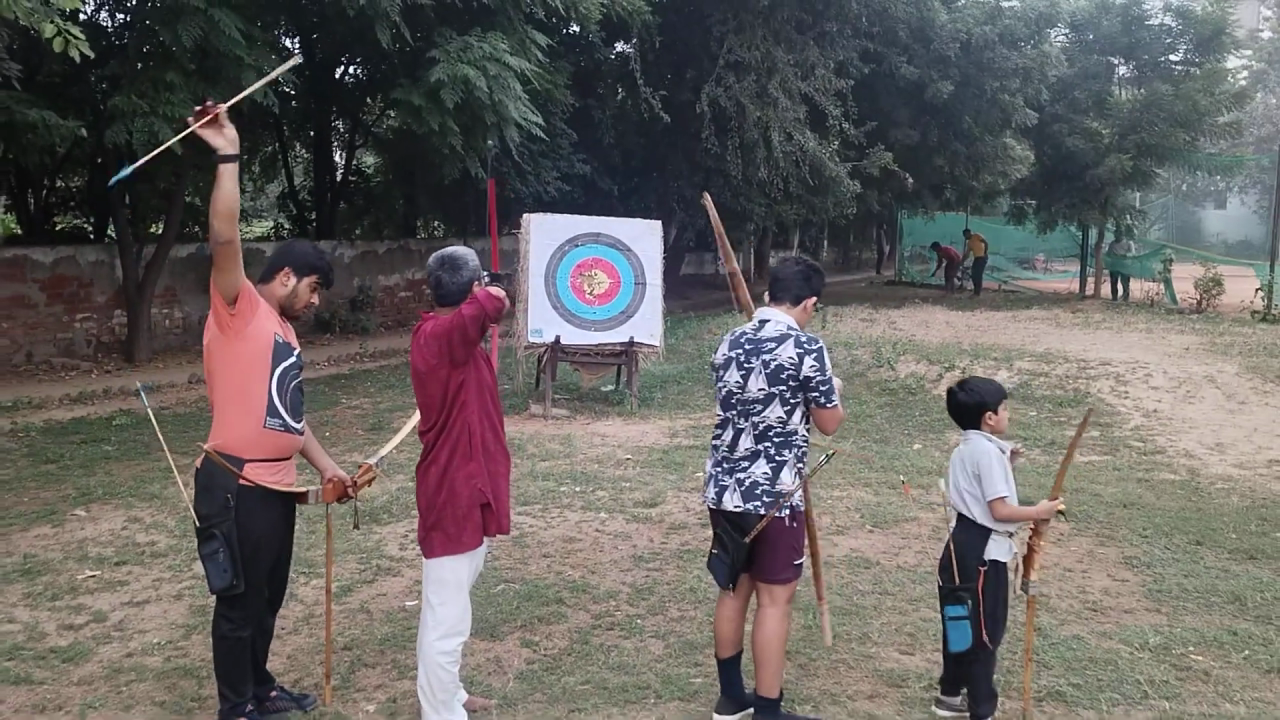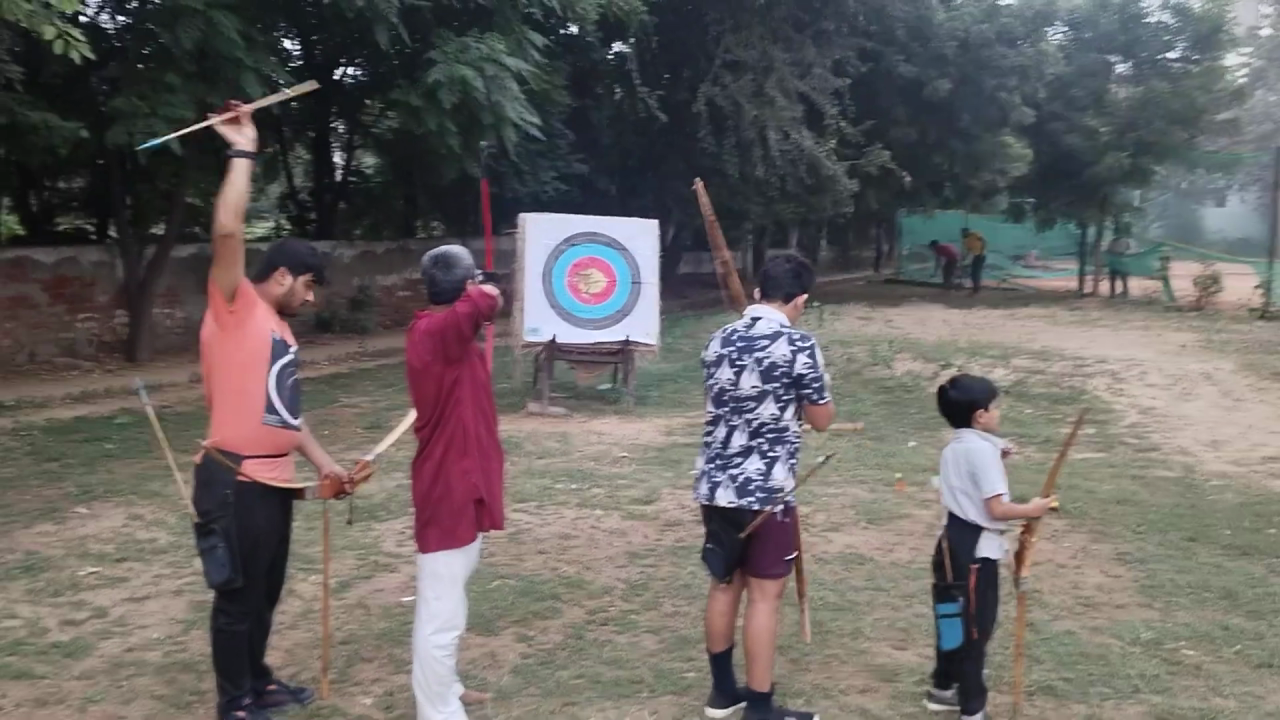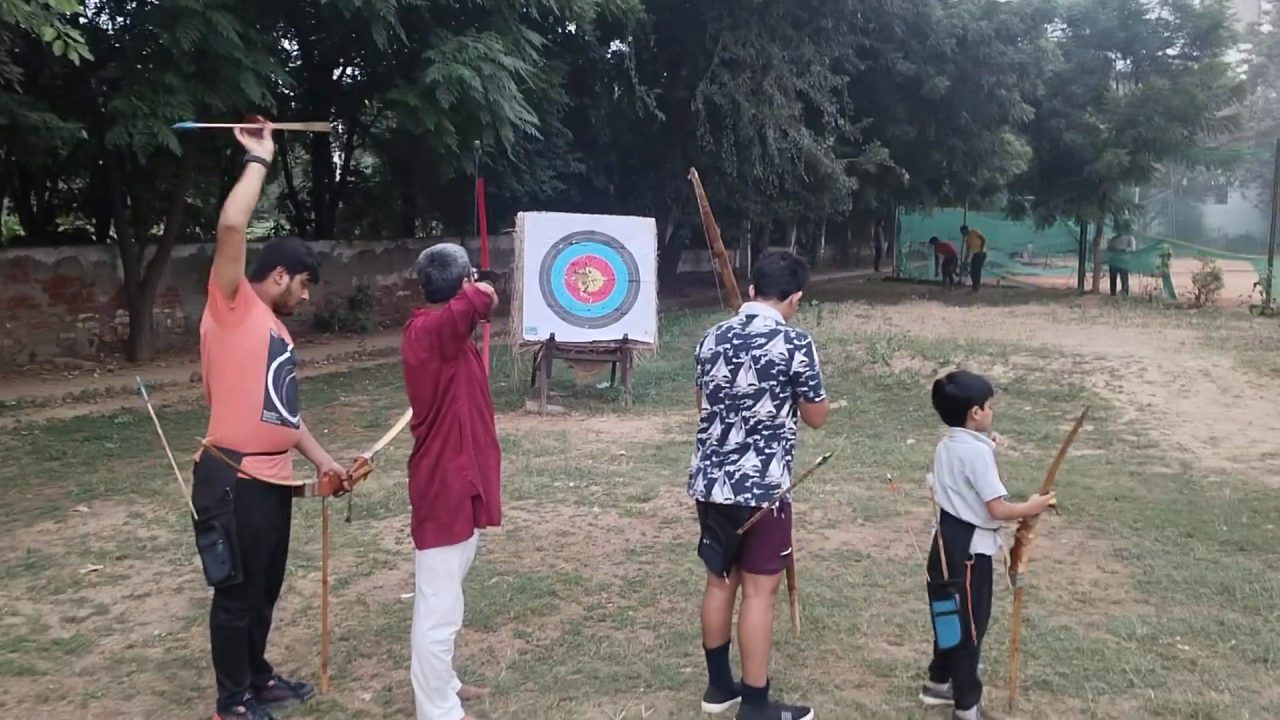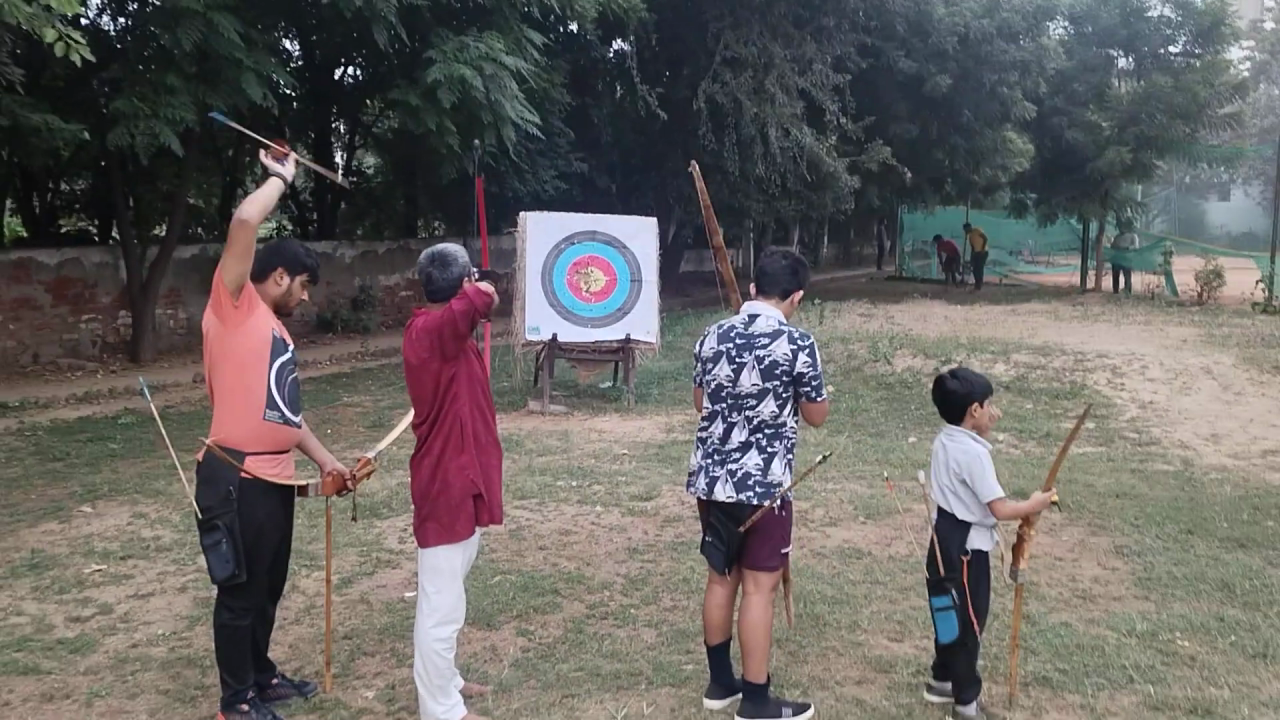
dt=0.1s
person 1, frame 1
left shoulder: (284, 331)
right shoulder: (238, 310)
right elbow: (225, 239)
left wrist: (326, 466)
right wrist: (228, 158)
left hip: (276, 486)
right hip: (238, 486)
left knee: (268, 597)
right knee: (240, 600)
person 1, frame 2
left shoulder: (278, 329)
right shoulder: (234, 309)
right elbow: (226, 232)
left wrist: (323, 461)
right wrist: (243, 154)
left hip: (274, 482)
right hip: (236, 484)
left knee: (265, 591)
right knee: (238, 595)
person 1, frame 3
left shoulder: (276, 328)
right shoulder: (232, 308)
right elbow: (230, 229)
left wrist: (322, 460)
right wrist: (260, 161)
left hip: (272, 480)
right hip: (236, 480)
left knee: (265, 589)
right knee: (237, 591)
person 1, frame 4
left shoulder: (275, 329)
right shoulder: (232, 304)
right elbow: (243, 225)
left wrist: (326, 459)
right wrist: (280, 177)
left hip: (275, 478)
right hip: (238, 480)
left knee: (268, 587)
right knee: (240, 591)
person 2, frame 1
left shoulder: (436, 332)
right shoulder: (444, 334)
right elbow: (493, 303)
right wrist: (490, 297)
left hip: (458, 486)
right hip: (456, 492)
left knee: (444, 607)
right knee: (447, 615)
person 2, frame 2
left shoulder: (433, 330)
right shoulder: (440, 332)
right elbow: (484, 302)
right wrist: (484, 296)
left hip: (453, 482)
right hip: (451, 488)
left knee: (440, 601)
right knee: (441, 609)
person 2, frame 3
left shoulder: (430, 328)
right shoulder: (435, 329)
right elbow: (480, 299)
right wrist: (480, 293)
left hip: (450, 478)
right hip: (447, 483)
left knee: (439, 596)
right knee: (439, 604)
person 2, frame 4
left shoulder: (432, 328)
right shoulder: (435, 329)
right elbow: (481, 298)
right wrist: (481, 293)
left hip: (453, 478)
right hip: (449, 483)
left knee: (442, 596)
right knee: (441, 603)
person 3, frame 1
left shoulder: (731, 342)
right shoulder: (806, 348)
right elbow: (829, 423)
right wrist: (831, 391)
left hip: (724, 488)
right hip: (773, 494)
left knee: (734, 590)
right knee: (774, 600)
person 3, frame 2
left shoulder: (719, 340)
right shoulder: (799, 346)
right elbow: (821, 419)
right wrist: (817, 389)
left hip: (715, 483)
right hip: (764, 490)
left knee: (724, 584)
right knee: (764, 595)
person 3, frame 3
left shoulder: (714, 337)
right shoulder: (794, 343)
right elbow: (816, 416)
right wrist: (802, 389)
left hip: (710, 480)
right hip: (759, 486)
left knee: (720, 580)
right knee: (759, 590)
person 3, frame 4
left shoulder: (713, 335)
right shoulder: (797, 344)
right elbow: (816, 415)
left hip: (710, 478)
right hip: (761, 485)
left knee: (721, 578)
right knee: (759, 588)
person 4, frame 1
left shoulder: (963, 450)
right shoulder: (988, 450)
right elbow: (999, 510)
left wrist: (1005, 459)
right wrist: (1038, 512)
left hip: (961, 545)
right hip: (984, 553)
right knee: (984, 636)
person 4, frame 2
left shoulder: (954, 448)
right shoulder: (983, 448)
right elbow: (996, 508)
right wrist: (1032, 509)
left hip: (952, 542)
right hip: (975, 550)
left knee: (954, 622)
right knee: (975, 630)
left ankle: (941, 689)
person 4, frame 3
left shoulder: (946, 446)
right shoulder: (976, 450)
right elbow: (997, 508)
right wrist: (1031, 507)
left hip: (948, 539)
right hip: (969, 546)
right knee: (970, 626)
left ankle: (938, 683)
person 4, frame 4
left shoulder: (945, 440)
right shoulder: (974, 453)
right elbow: (1000, 509)
left wrist: (985, 428)
right wrist: (1033, 505)
left hip: (946, 537)
right hip: (966, 545)
left knee: (951, 615)
right knee: (968, 624)
left ankle: (941, 681)
